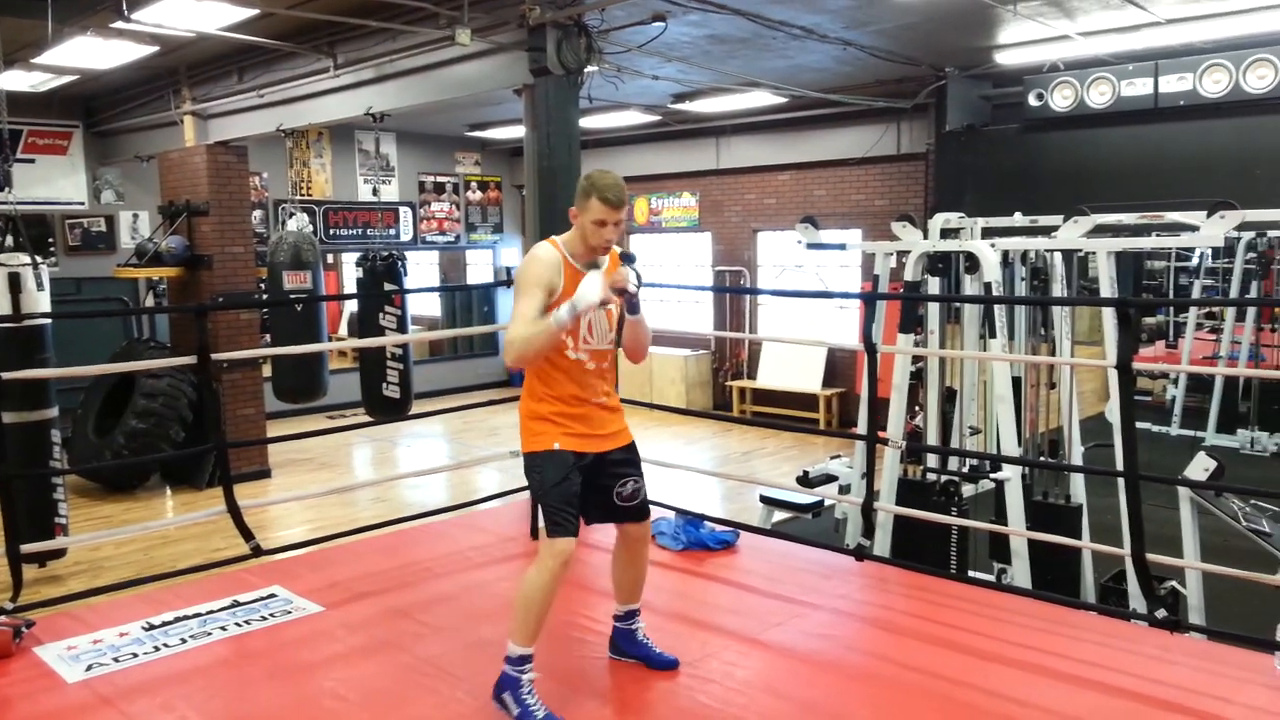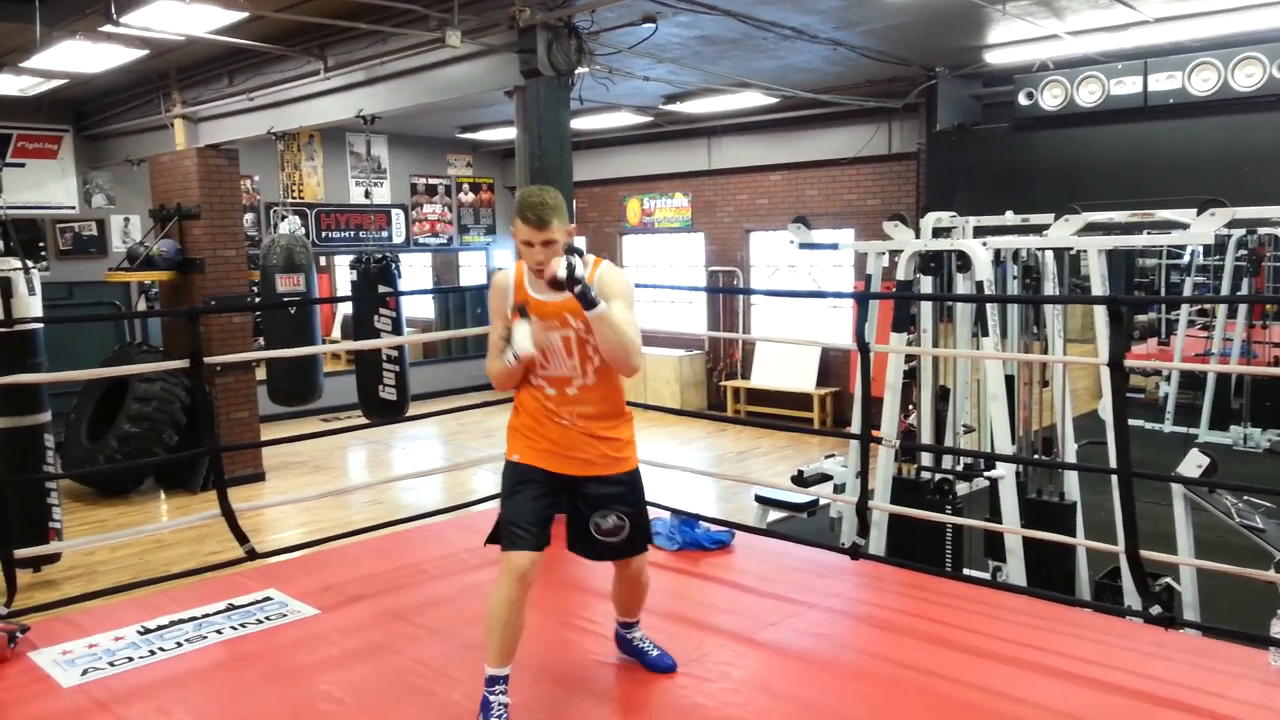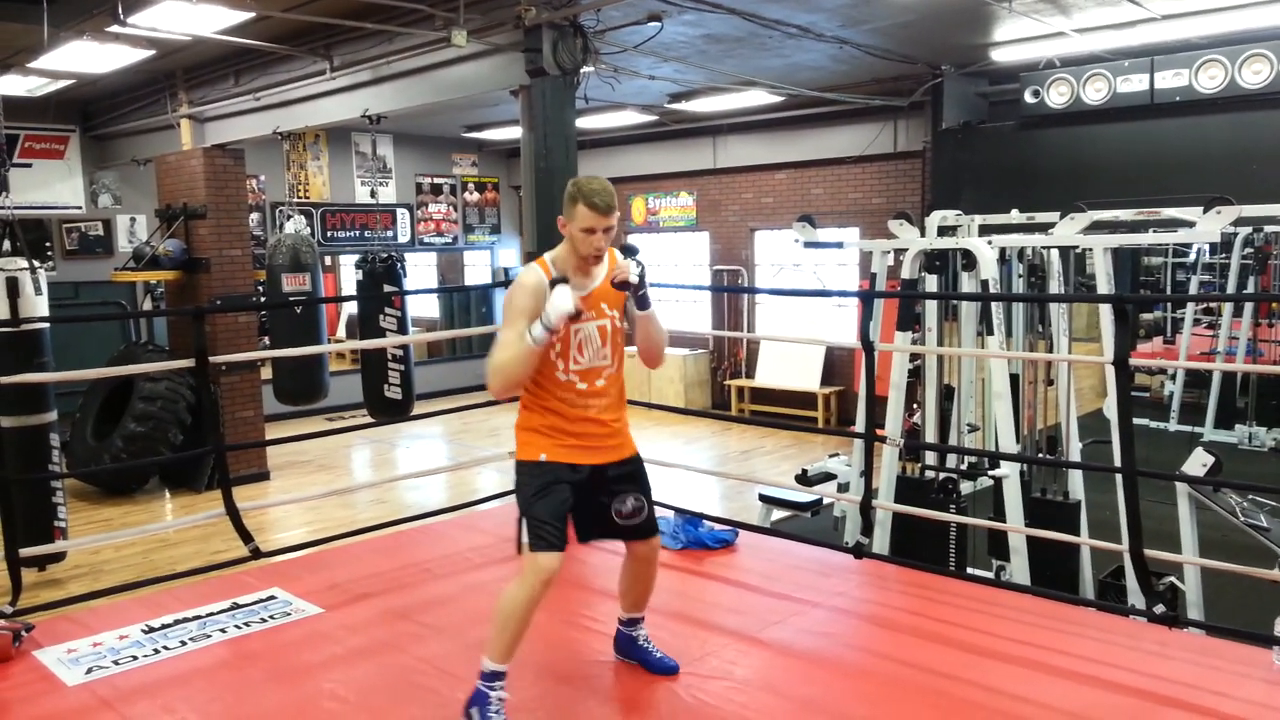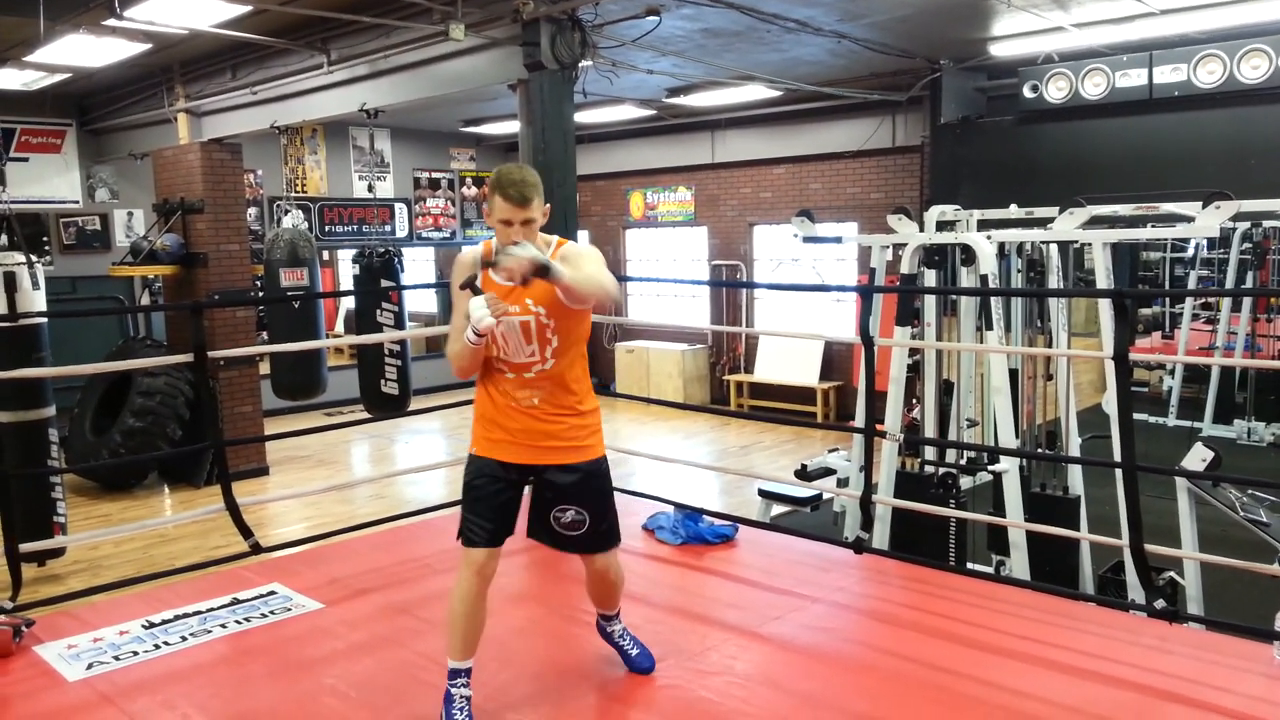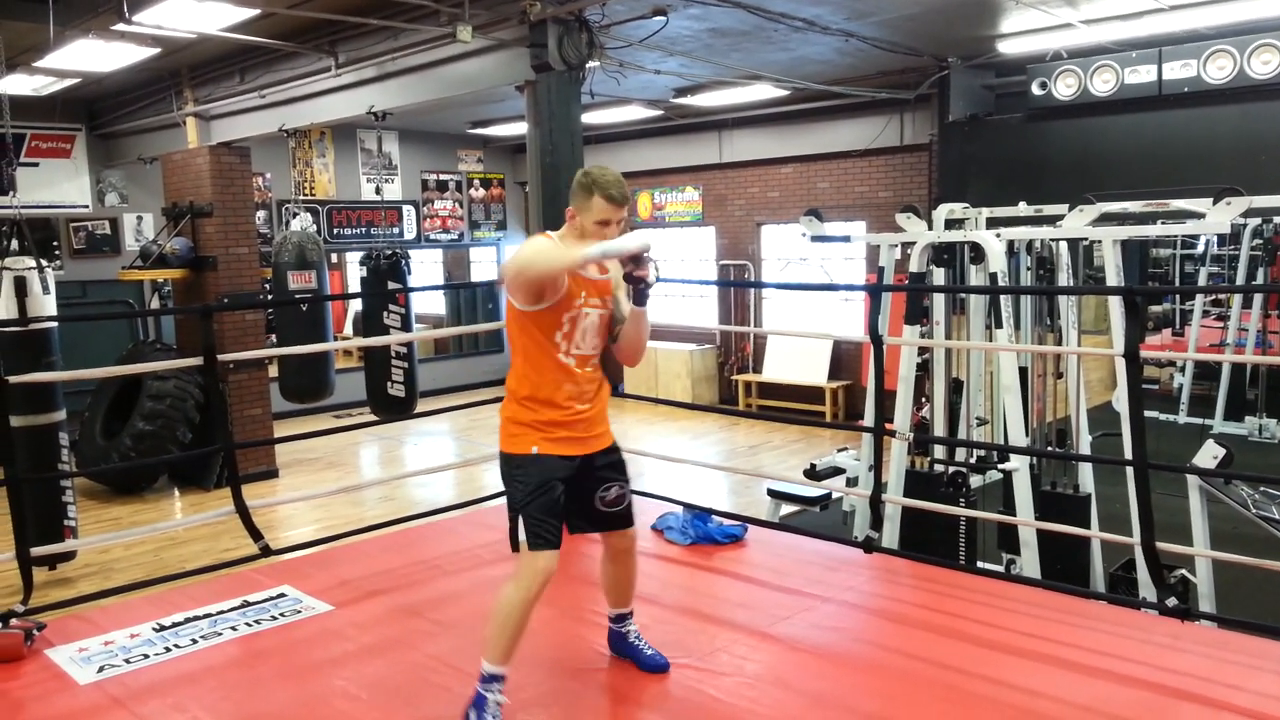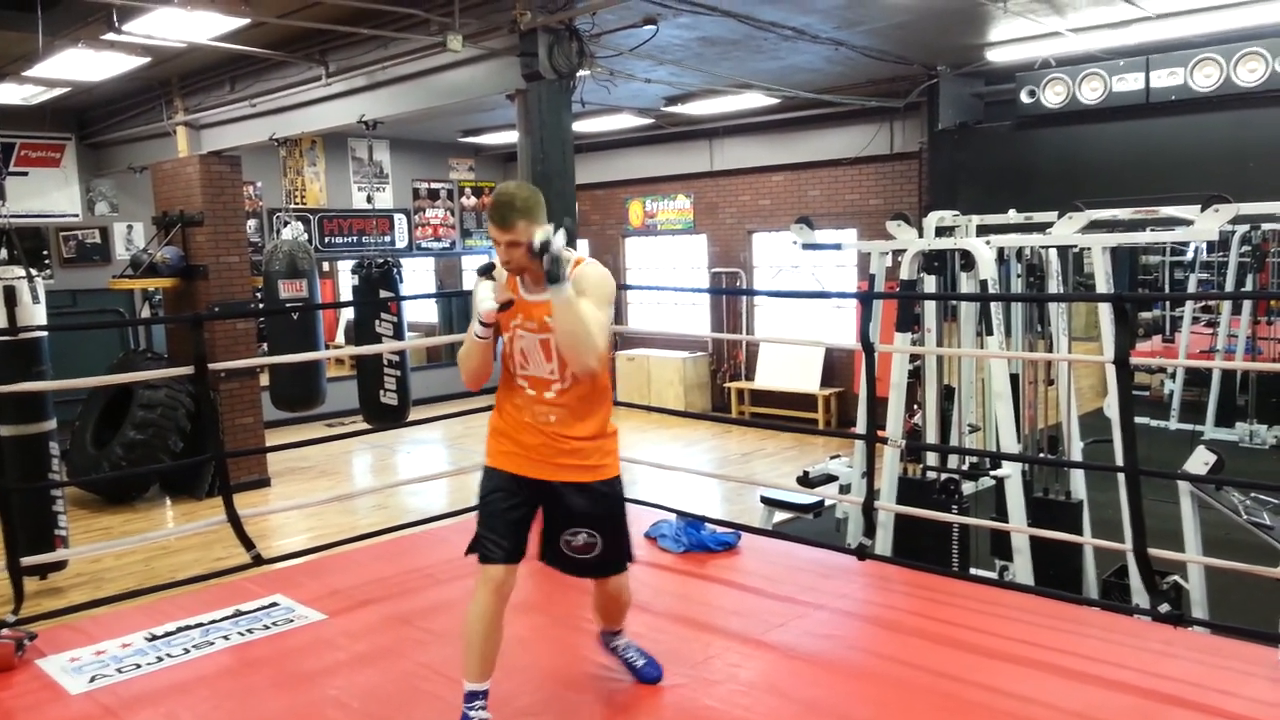
dt=0.5s
person 1, frame 1
left shoulder: (617, 264)
right shoulder: (545, 262)
left elbow: (637, 353)
right elbow: (515, 355)
left wrist: (631, 303)
right wrist: (574, 308)
left hip: (607, 424)
right hip: (553, 430)
left knee: (636, 529)
right knee: (557, 550)
left ankle: (626, 631)
right ankle: (515, 675)
person 1, frame 2
left shoulder: (606, 276)
right shoulder: (506, 284)
left elbow: (629, 362)
right elbow: (497, 371)
left wrist: (584, 294)
right wrist: (516, 349)
left hip: (607, 451)
right hip: (534, 451)
left knee: (632, 562)
right knee: (517, 567)
left ankle: (628, 633)
person 1, frame 3
left shoulder: (622, 267)
right shoulder: (532, 284)
left elbow: (654, 357)
right elbow: (498, 383)
left wrist: (639, 298)
right wrist: (550, 321)
left hip: (612, 443)
right hip: (548, 447)
left knee: (647, 545)
right knee: (539, 568)
left ankle: (630, 634)
person 1, frame 4
left shoulder: (570, 255)
right shoulder: (470, 264)
left elbow: (607, 294)
right elbow: (460, 368)
left wrist: (541, 264)
right wrist: (475, 327)
left hip: (570, 441)
right hip: (495, 442)
left knee: (602, 559)
right knee: (477, 564)
left ankle: (611, 625)
person 1, frame 5
left shoulder: (612, 262)
right shoulder: (541, 253)
left elbow: (631, 355)
right elbow: (521, 268)
left wrist: (638, 295)
right wrist: (606, 249)
left hip: (591, 434)
right hip: (534, 440)
left knee: (622, 537)
right knee: (537, 567)
left ankle: (621, 630)
person 1, frame 6
left shoulder: (590, 276)
right shoulder: (492, 280)
left elbow: (588, 362)
right elbow: (472, 379)
left wrist: (556, 277)
right wrist: (484, 320)
left hip: (588, 462)
right hip: (513, 459)
left knee: (611, 579)
right knee: (494, 580)
left ankle: (614, 635)
